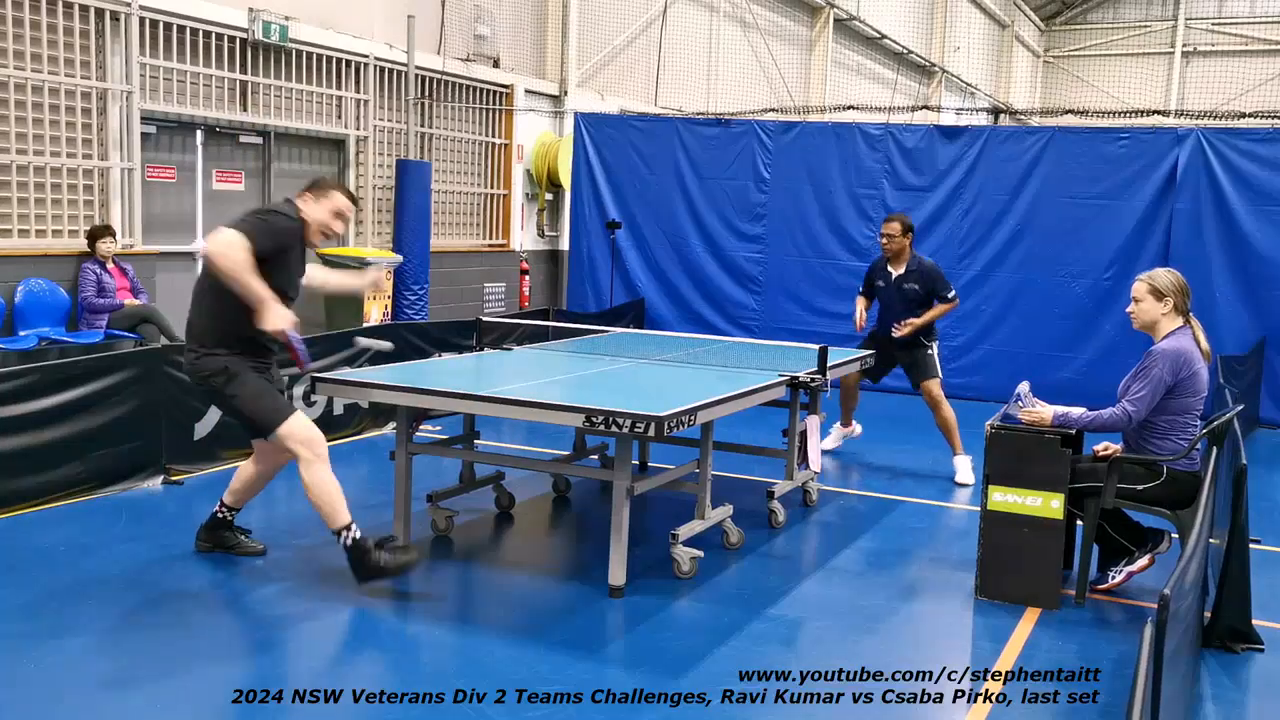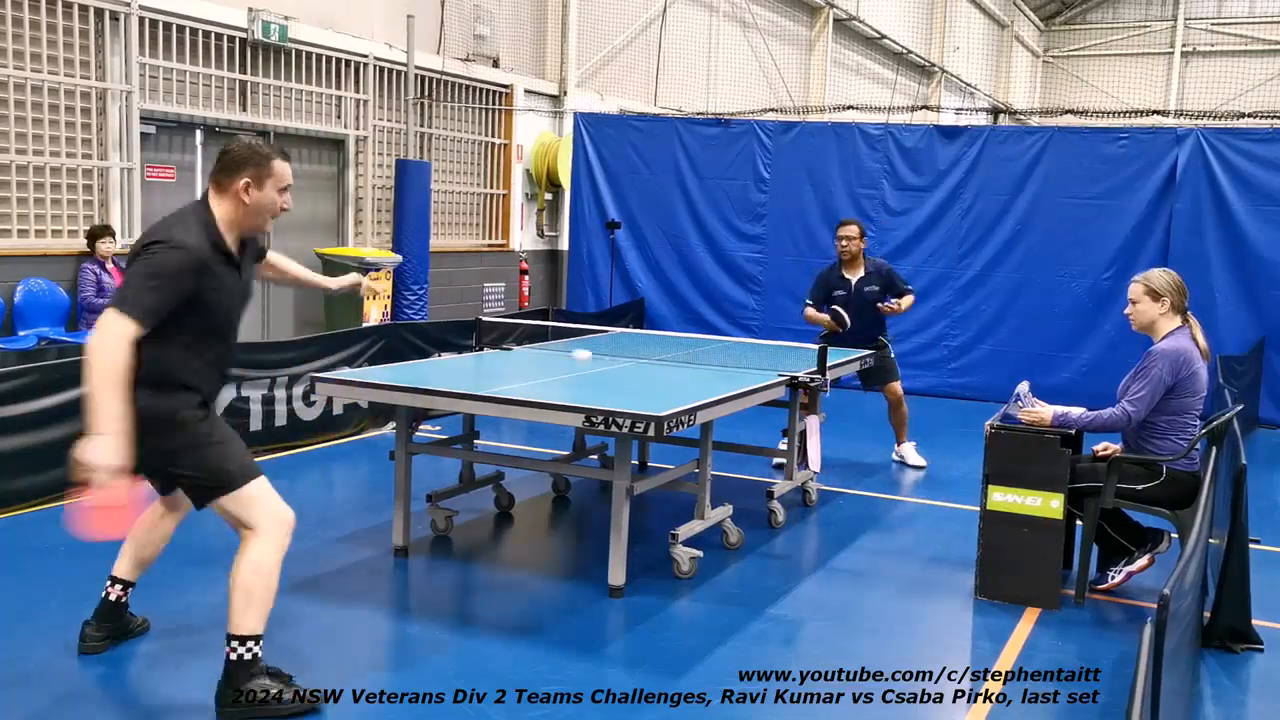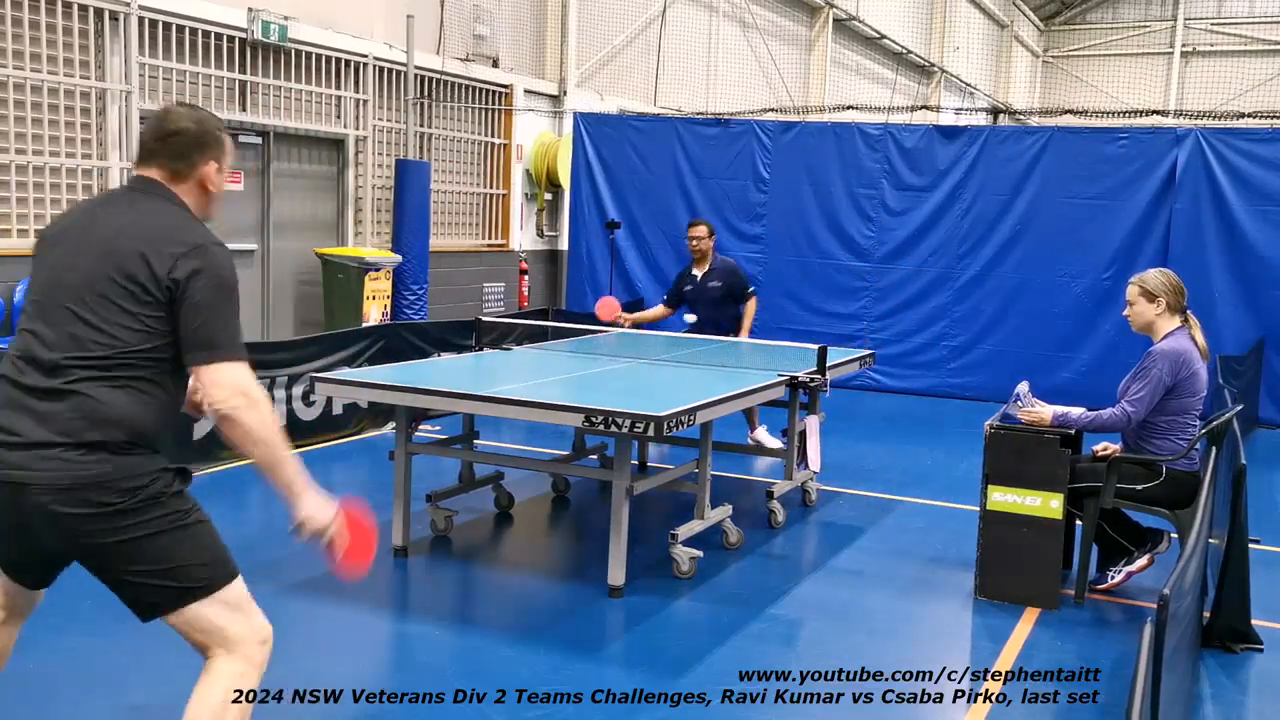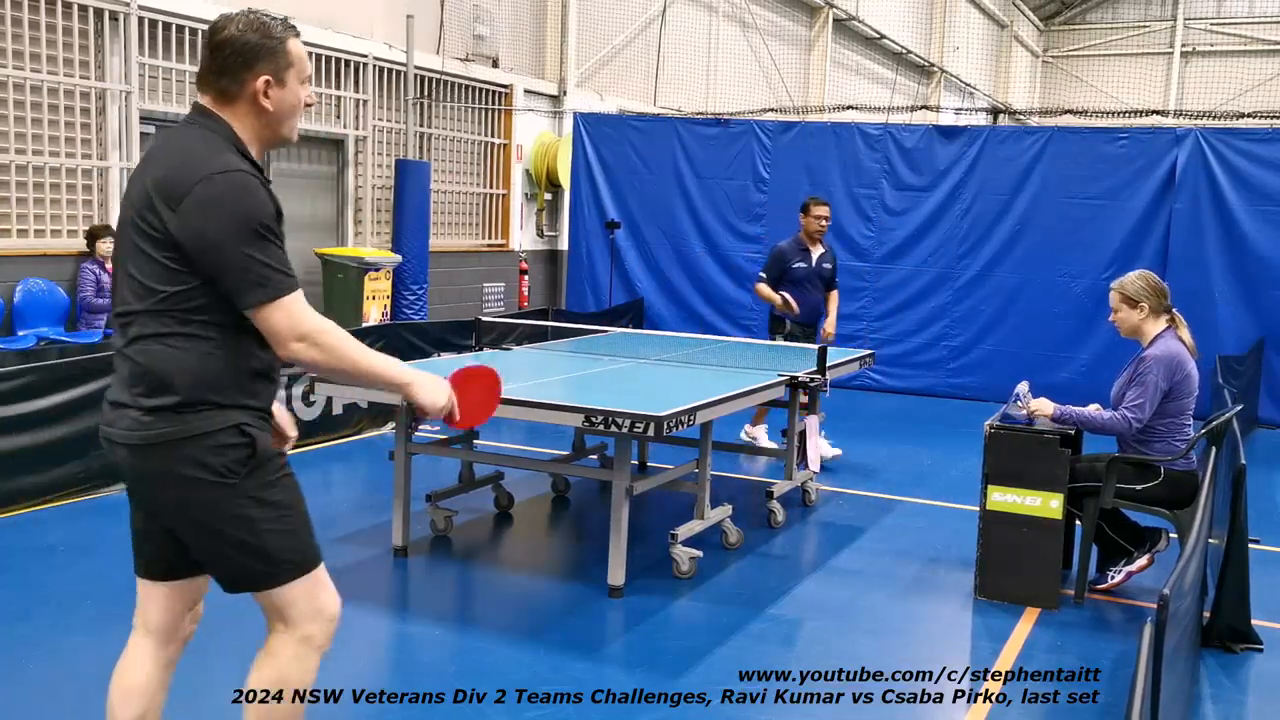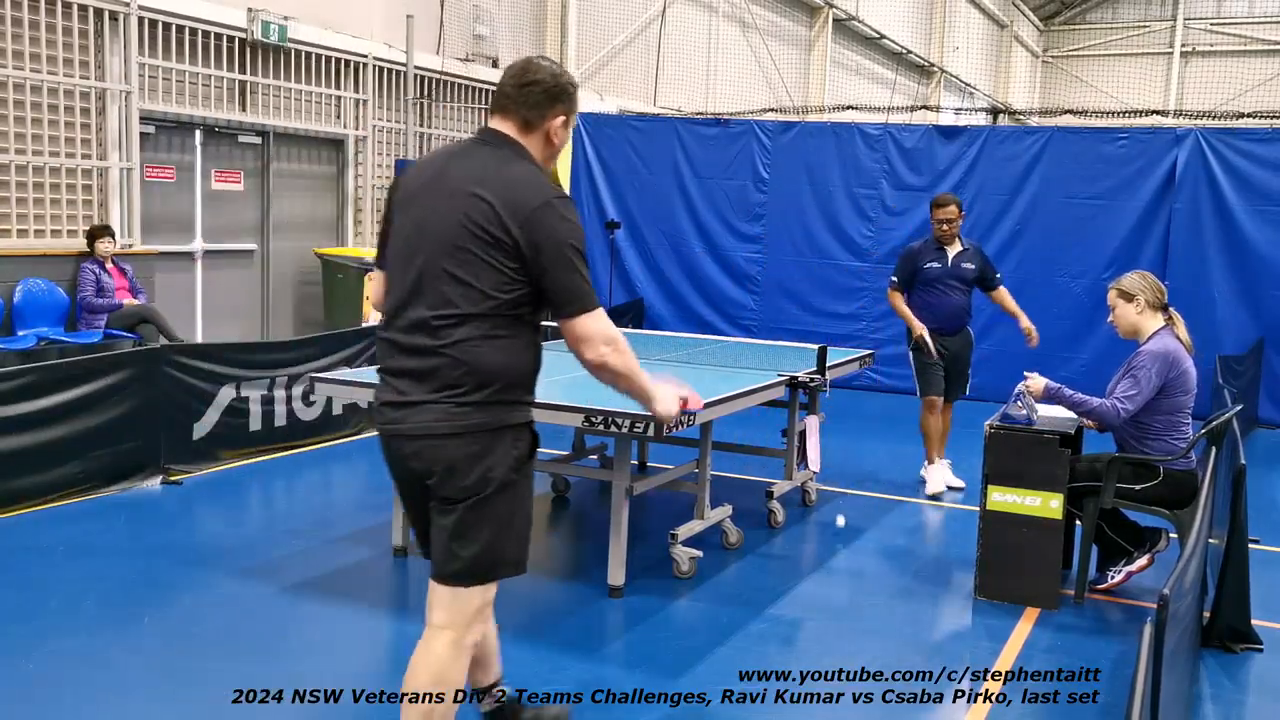
dt=1s
person 1, frame 1
left shoulder: (291, 234)
right shoulder: (277, 220)
left elbow: (301, 275)
right elbow: (218, 246)
left wrist: (357, 280)
right wrist: (267, 304)
left hip: (243, 358)
right hip: (221, 360)
left knee: (274, 449)
right knee: (309, 445)
left ankle: (219, 525)
right ankle: (360, 550)
person 1, frame 2
left shoulder: (230, 233)
right shoulder: (186, 248)
left elbow: (262, 261)
right elbow: (109, 336)
left wrist: (329, 282)
right wrist: (109, 432)
left hip: (170, 402)
right hip: (163, 406)
left knee: (171, 502)
right knee: (270, 523)
left ankle: (108, 617)
person 1, frame 3
left shoulder: (69, 224)
right shoulder: (198, 255)
right elbow: (227, 398)
right wrist: (303, 493)
right hip: (110, 483)
right knee: (242, 641)
person 1, frame 4
left shoulder: (179, 155)
right shoulder: (221, 183)
right elbow: (295, 334)
left wrist: (259, 404)
right wrist: (411, 383)
left hip: (150, 428)
right hip: (203, 440)
left knee: (163, 627)
right knee: (309, 613)
person 1, frame 5
left shoulder: (415, 176)
right shoulder: (539, 202)
left elbow: (382, 296)
right elbow: (597, 346)
right wrist: (653, 396)
left hip: (400, 417)
right hip: (476, 430)
left knee: (470, 583)
right knee: (455, 617)
person 2, frame 1
left shoulder: (1168, 353)
right shoulder: (1177, 345)
left elbow: (1127, 415)
left wrist: (1058, 417)
right wrist: (1124, 446)
left hip: (1167, 476)
right hip: (1162, 464)
left knee: (1067, 480)
left ankle: (1142, 543)
right ankle: (1119, 557)
person 2, frame 2
left shoulder: (1167, 353)
right shoulder: (1177, 345)
left elbow: (1127, 415)
left wrist: (1058, 417)
right wrist: (1123, 446)
left hip: (1167, 475)
right hip: (1161, 462)
left knee: (1065, 480)
left ankle: (1142, 542)
right ankle: (1118, 556)
person 2, frame 3
left shoulder: (1167, 353)
right shoulder: (1178, 345)
left elbow: (1126, 415)
left wrist: (1057, 417)
right wrist: (1123, 446)
left hip: (1167, 476)
right hip: (1161, 464)
left knee: (1065, 480)
left ankle: (1141, 542)
right ankle: (1119, 556)
person 2, frame 4
left shoulder: (1160, 357)
right shoulder: (1160, 348)
left elbow: (1128, 423)
left wrist: (1059, 412)
right wrist: (1103, 413)
left hip: (1165, 477)
right hip: (1157, 466)
left knee: (1064, 479)
right knee: (1064, 467)
left ankle: (1139, 542)
right ankle: (1118, 557)
person 2, frame 5
left shoulder: (1157, 353)
right shoulder: (1157, 346)
left elbow: (1116, 411)
right elbow: (1130, 410)
left wrist: (1050, 390)
right wrist: (1102, 421)
left hip: (1165, 477)
right hip: (1155, 465)
left knee: (1062, 478)
right knee: (1064, 467)
left ankle: (1140, 542)
right ankle: (1118, 556)
person 3, frame 1
left shoulder: (926, 269)
right shoulder: (877, 267)
left elbow: (951, 301)
right elbow: (865, 295)
left wrist: (919, 322)
right wrist: (860, 310)
left hip: (918, 343)
right hip: (881, 340)
left knee: (934, 395)
right knee: (848, 381)
left ankle: (960, 459)
right ankle: (847, 426)
person 3, frame 2
left shoulder: (883, 271)
right shoulder: (827, 276)
left elbow: (909, 296)
right elbow: (809, 310)
left wrist: (900, 308)
right wrist: (821, 319)
left hip: (874, 345)
right hip: (835, 344)
left knee: (896, 394)
left ankle: (903, 447)
right ankle: (790, 443)
person 3, frame 3
left shoulder: (728, 269)
right shoulder: (683, 276)
left elbow: (750, 299)
right elbow: (666, 308)
left wrist: (744, 333)
right wrist: (632, 318)
left hip: (727, 339)
left ankle: (756, 431)
person 3, frame 4
left shoulder: (828, 254)
right shoulder: (784, 251)
left elbow: (832, 291)
right elbow: (761, 284)
left wrist: (830, 320)
right wrist: (777, 300)
left hip: (809, 328)
right hip: (786, 326)
left ankle: (754, 429)
right ankle: (815, 441)
person 3, frame 5
left shoulder: (974, 254)
right shoulder: (915, 252)
left elbow: (995, 288)
right elbow: (894, 292)
left wrist: (1021, 317)
right wrist: (913, 323)
left hip: (960, 339)
right hip: (927, 339)
left knee: (947, 403)
right knee: (932, 402)
left ankle: (936, 462)
right ankle: (934, 466)
